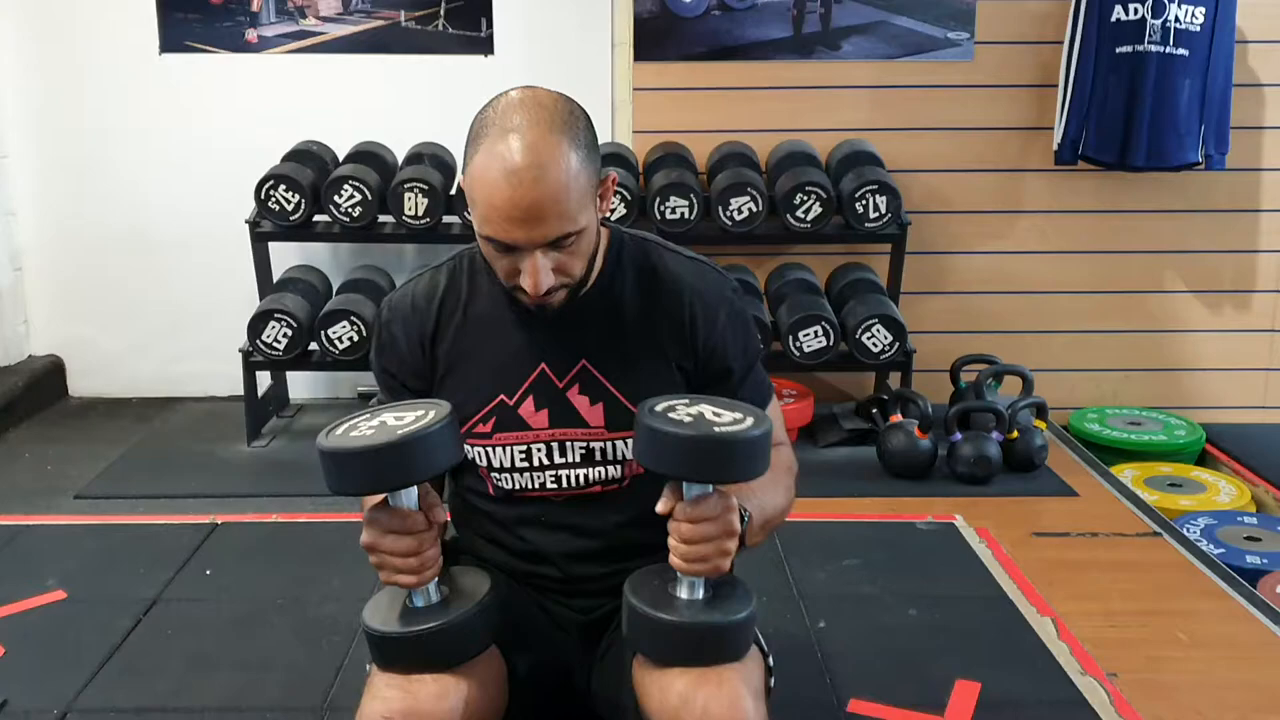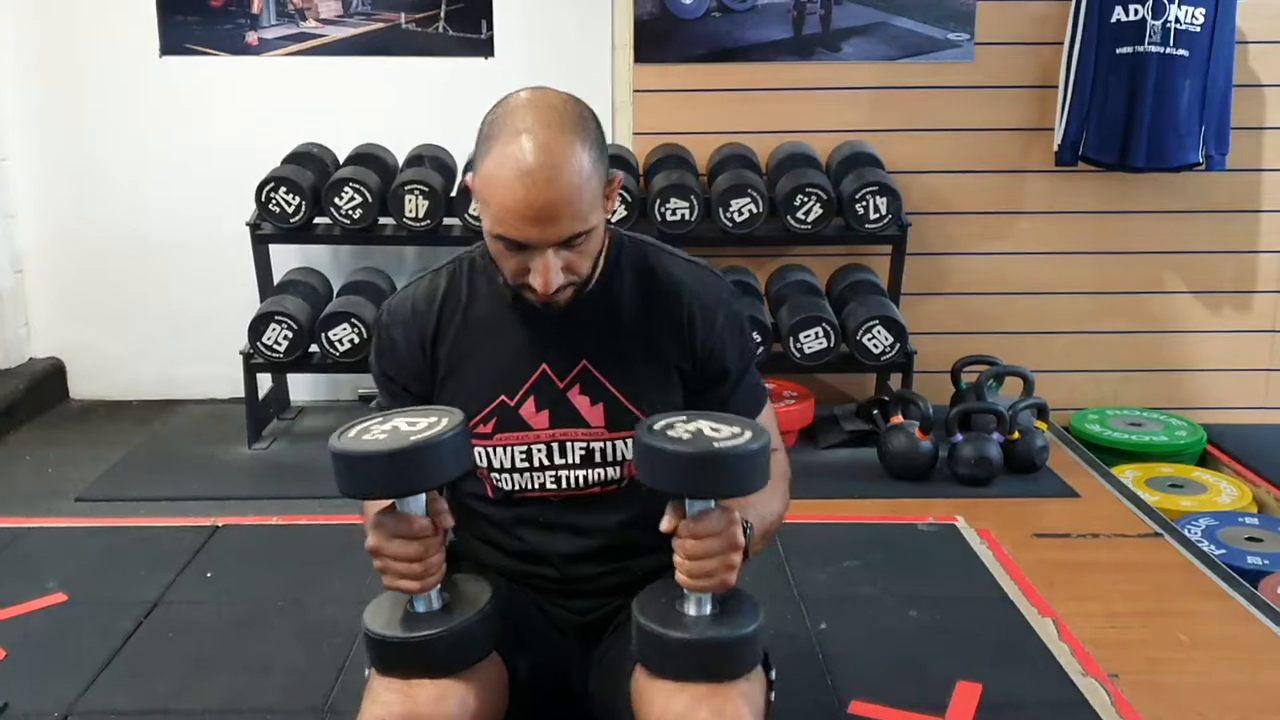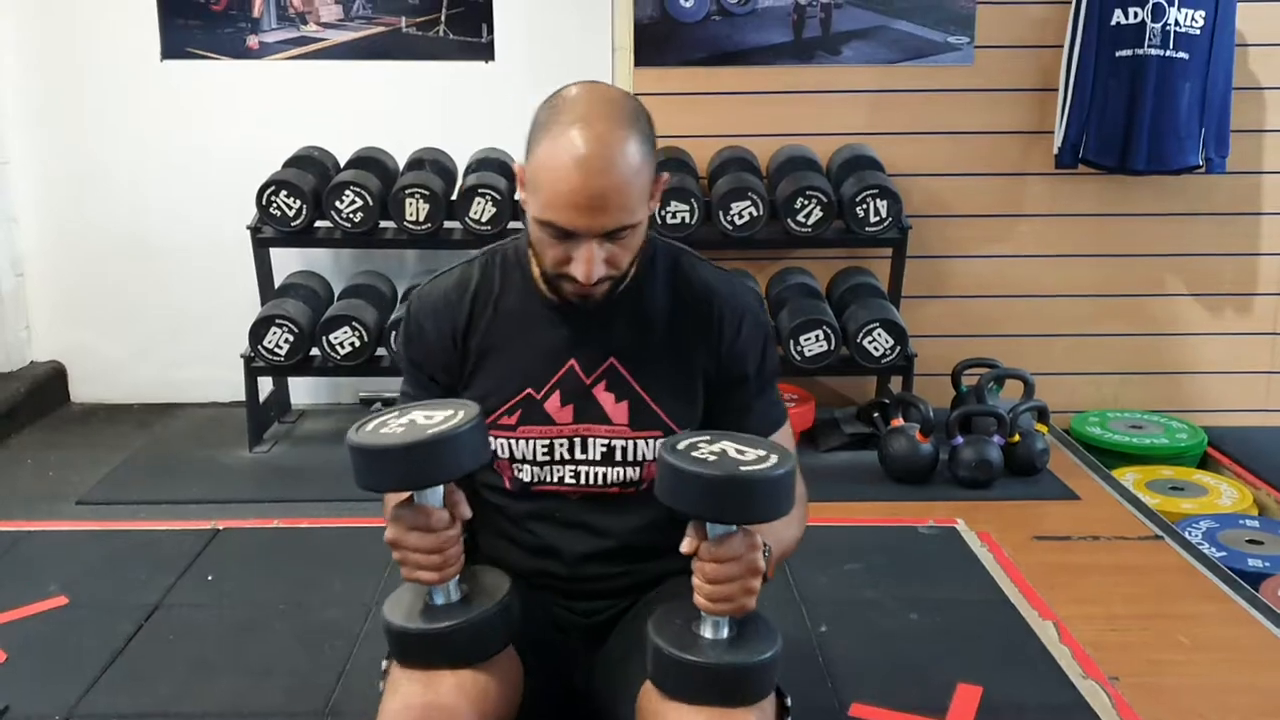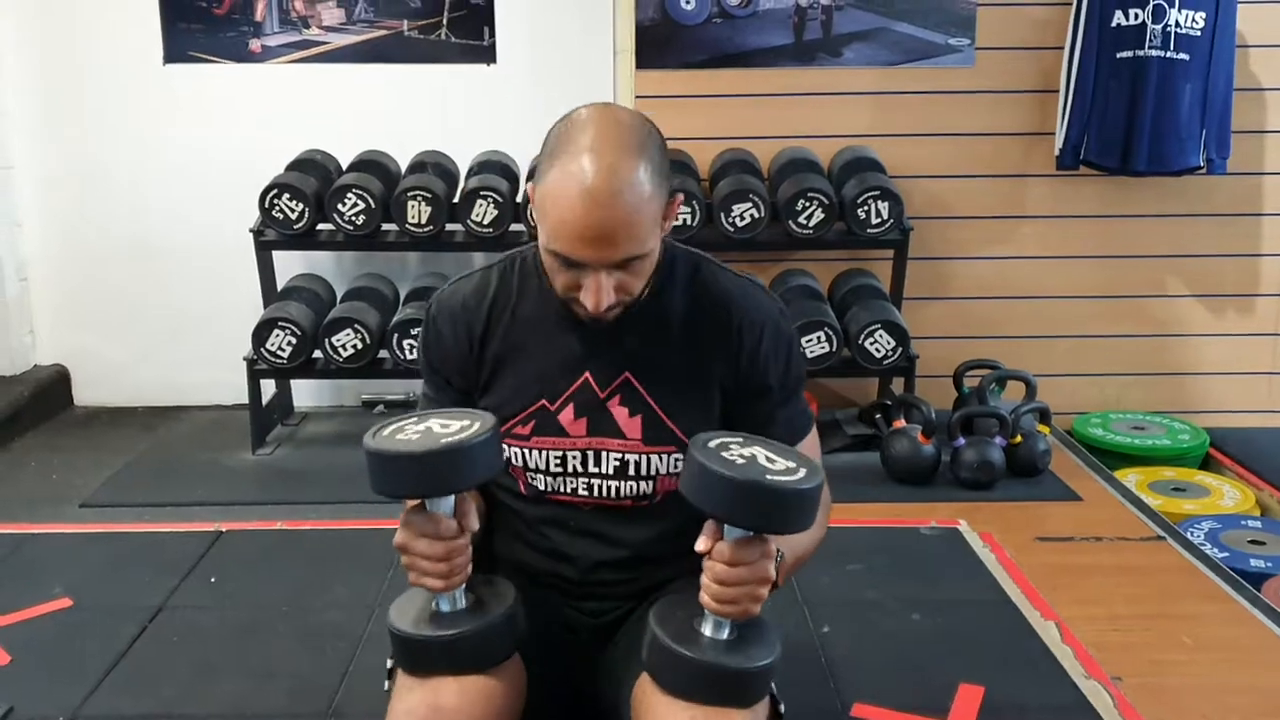
dt=0.2s
person 1, frame 1
left shoulder: (694, 298)
right shoulder: (418, 317)
left elbow: (769, 453)
left wrist: (738, 515)
right wrist: (393, 519)
right hip: (499, 589)
person 1, frame 2
left shoulder: (692, 301)
right shoulder: (417, 320)
left elbow: (761, 458)
left wrist: (737, 526)
right wrist: (394, 526)
left hip: (654, 590)
right hip: (497, 595)
person 1, frame 3
left shoulder: (721, 309)
right shoulder: (448, 309)
left wrist: (756, 548)
right wrist: (417, 520)
left hip: (663, 595)
right hip: (505, 593)
person 1, frame 4
left shoulder: (743, 320)
right shoulder: (465, 313)
left wrist: (767, 554)
right wrist: (431, 522)
left hip: (674, 602)
right hip: (517, 594)
